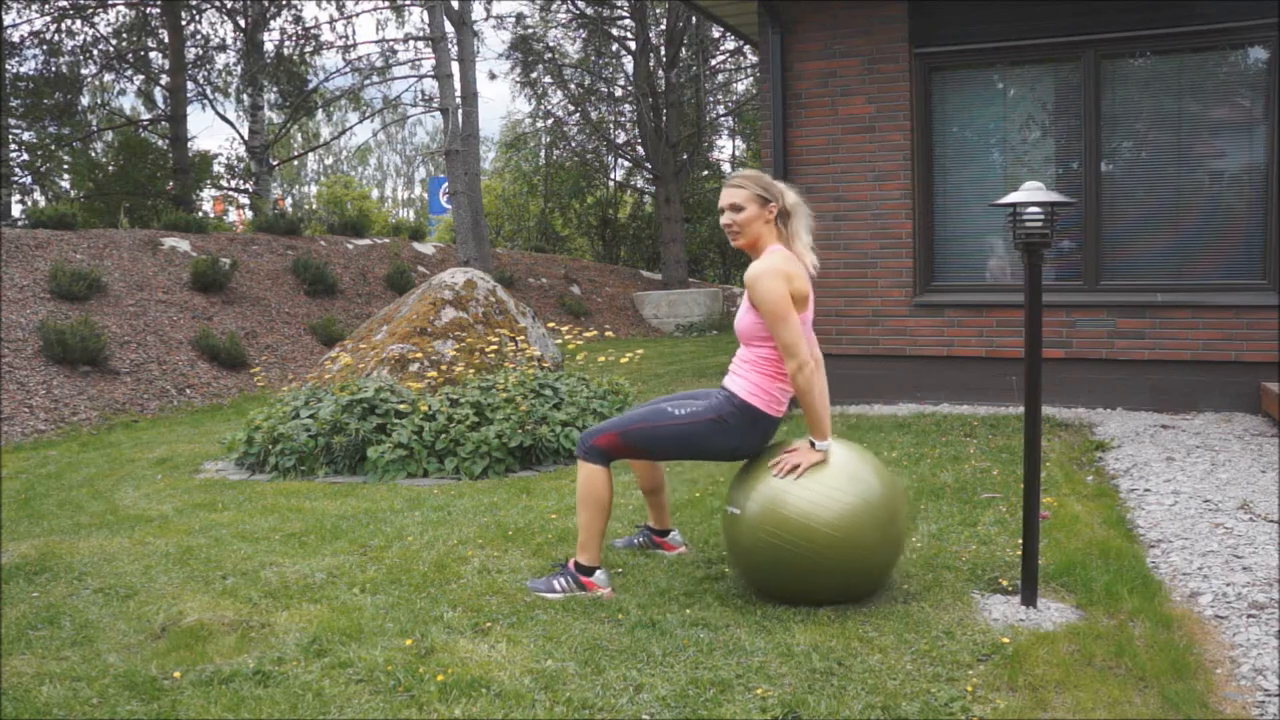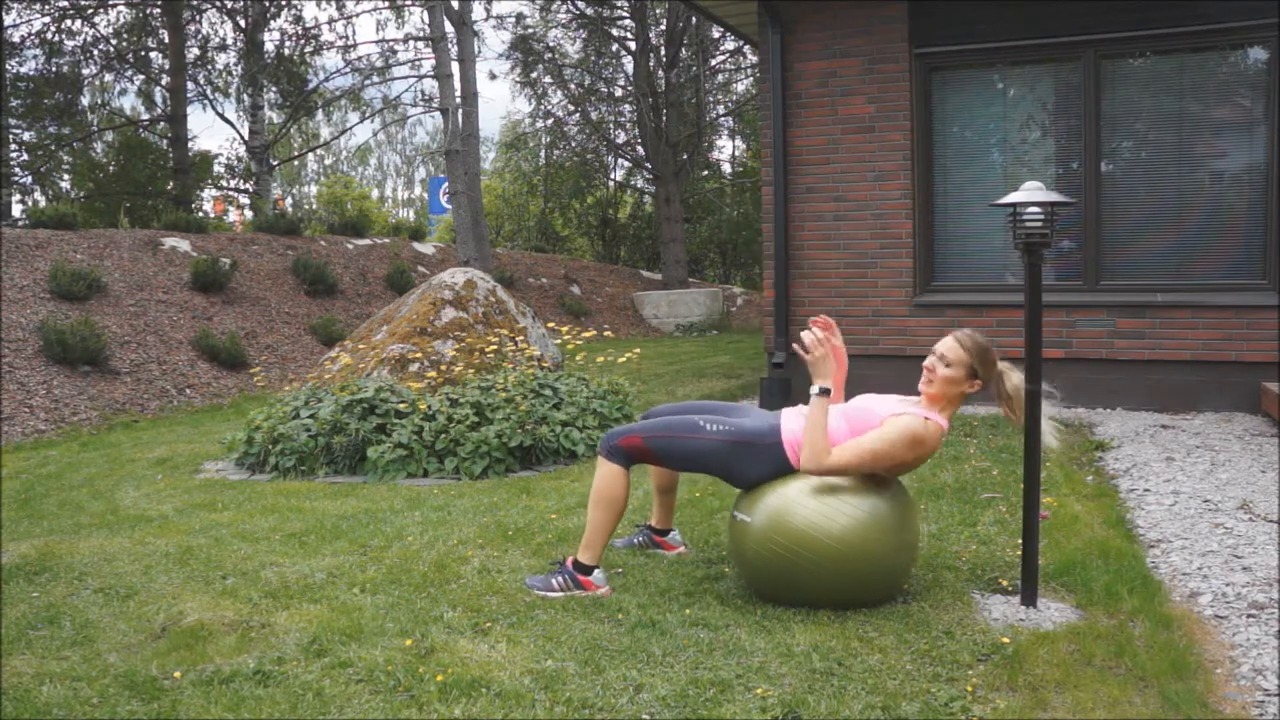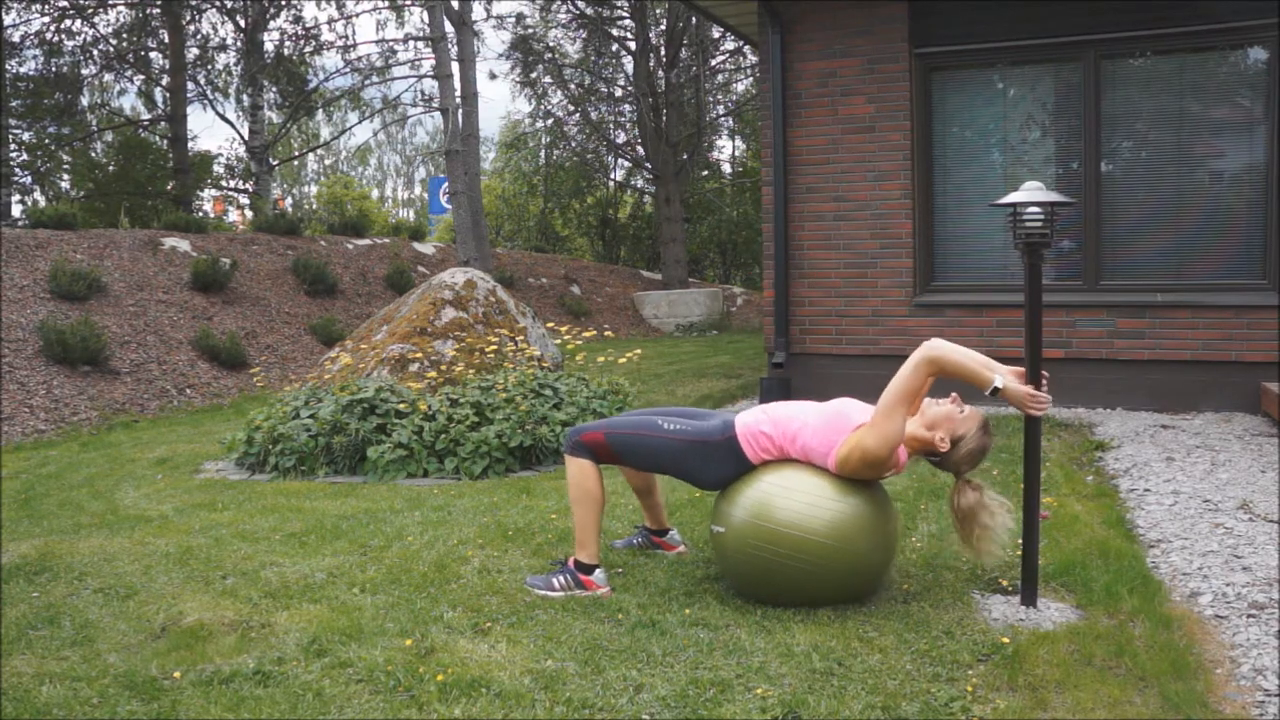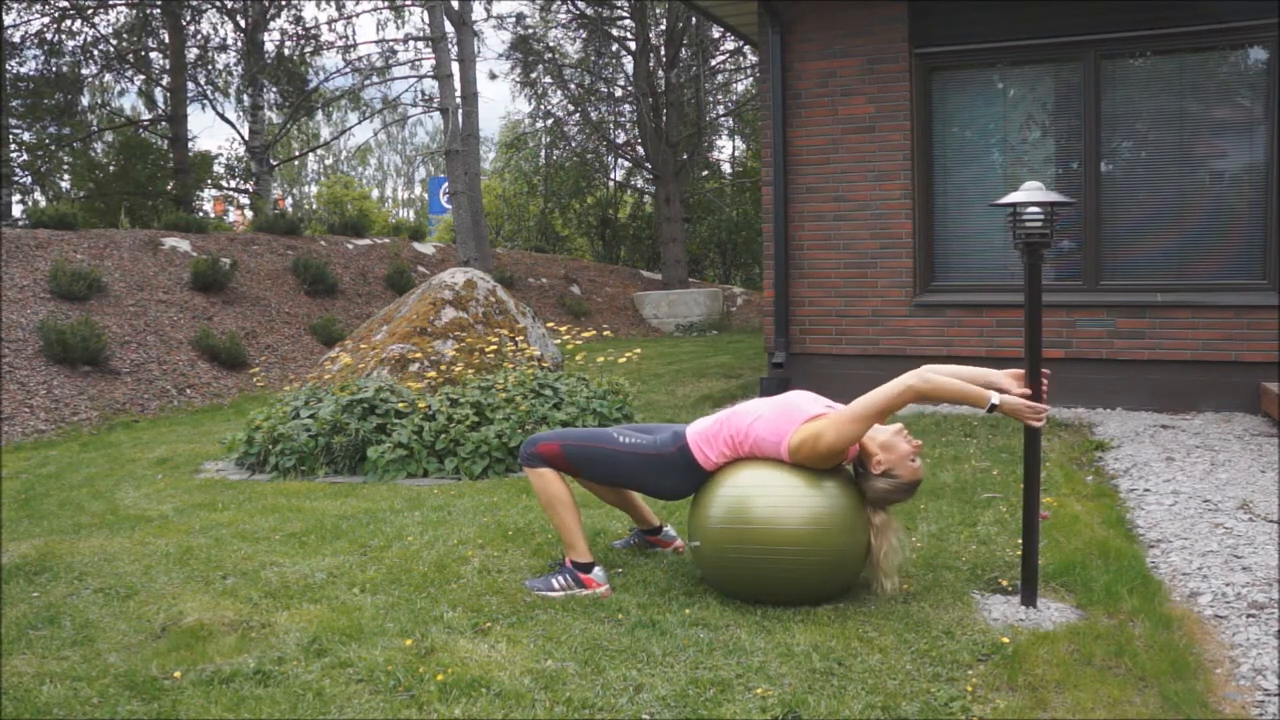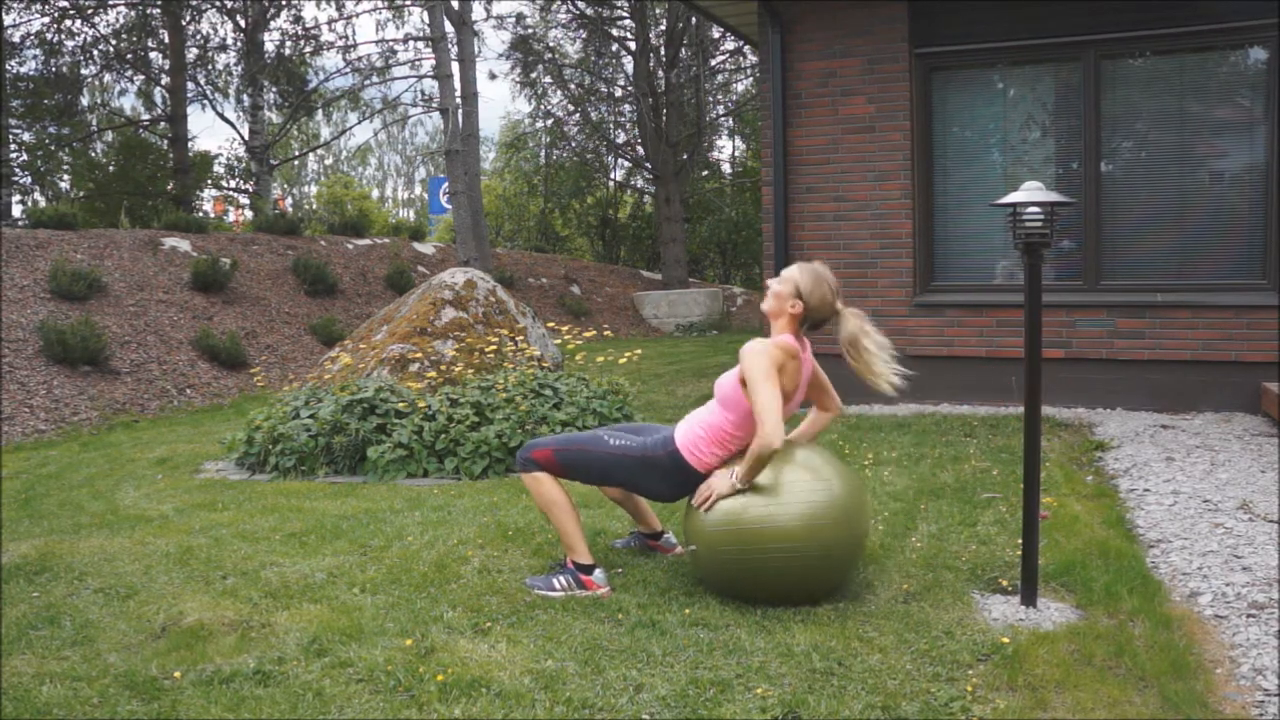
dt=1s
person 1, frame 1
left shoulder: (765, 271)
right shoulder: (782, 264)
left elbow: (801, 364)
right elbow: (813, 357)
left wrist: (818, 445)
right wrist: (819, 434)
left hip: (735, 417)
right hip: (738, 404)
left knee: (593, 444)
right knee: (630, 425)
left ankle: (587, 572)
right ankle: (662, 532)
person 1, frame 2
left shoulder: (921, 430)
right shoulder: (923, 409)
left elbow: (815, 461)
left wrist: (823, 380)
right wrist: (839, 359)
left hip: (764, 449)
right hip: (776, 424)
left knee: (616, 443)
right knee: (654, 418)
left ankle: (584, 570)
right ankle: (661, 531)
person 1, frame 3
left shoulder: (878, 452)
right shoulder: (904, 432)
left elbow: (927, 354)
right elbow: (931, 352)
left wrist: (1000, 386)
right wrist: (1001, 372)
left hip: (725, 448)
right hip: (741, 428)
left knee: (581, 441)
right knee: (620, 426)
left ankle: (585, 572)
right ankle: (659, 533)
person 1, frame 4
left shoulder: (830, 444)
right shoulder: (858, 435)
right elbow: (918, 380)
right wrist: (999, 378)
left hip: (681, 459)
right hip: (690, 440)
left knee: (536, 452)
left ankle: (583, 572)
right ankle: (654, 532)
person 1, frame 5
left shoulder: (761, 352)
right shoulder: (798, 352)
left elbow: (770, 438)
right elbow: (830, 408)
left wrist: (737, 480)
right wrist: (791, 441)
left hip: (671, 462)
right hip: (683, 444)
left knee: (532, 457)
right knee: (593, 442)
left ankle: (584, 573)
right ankle: (654, 535)
